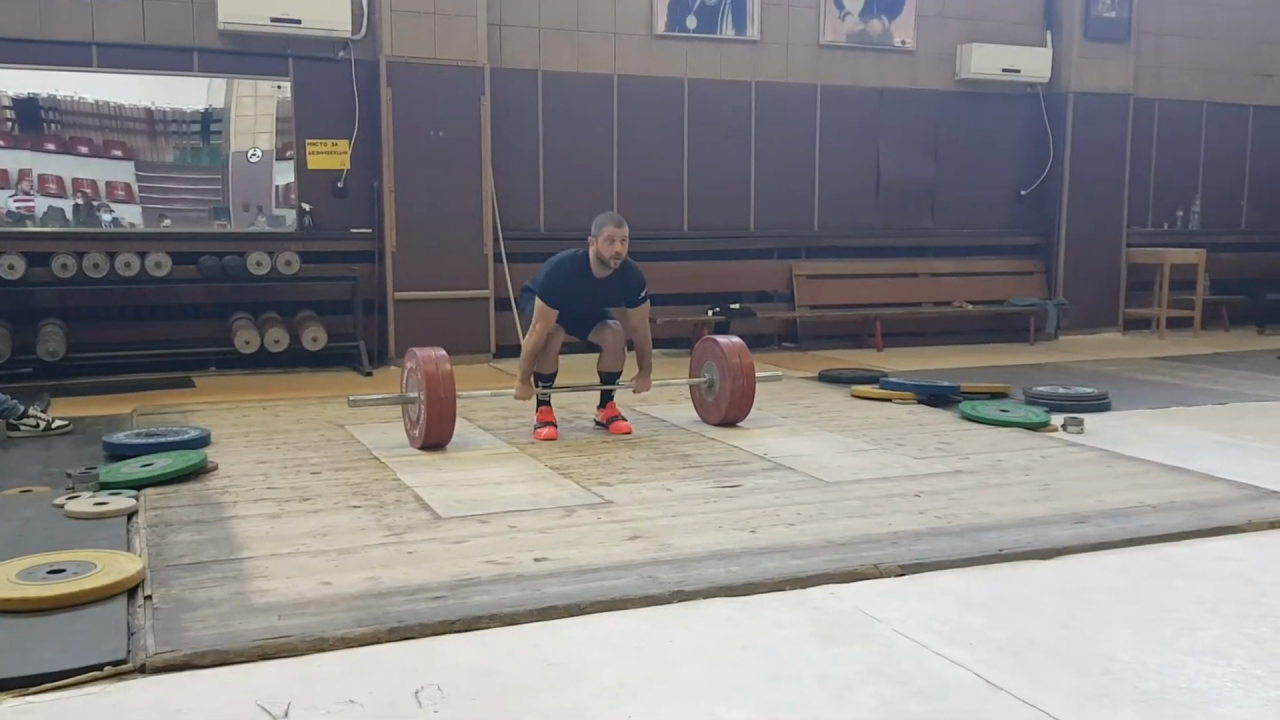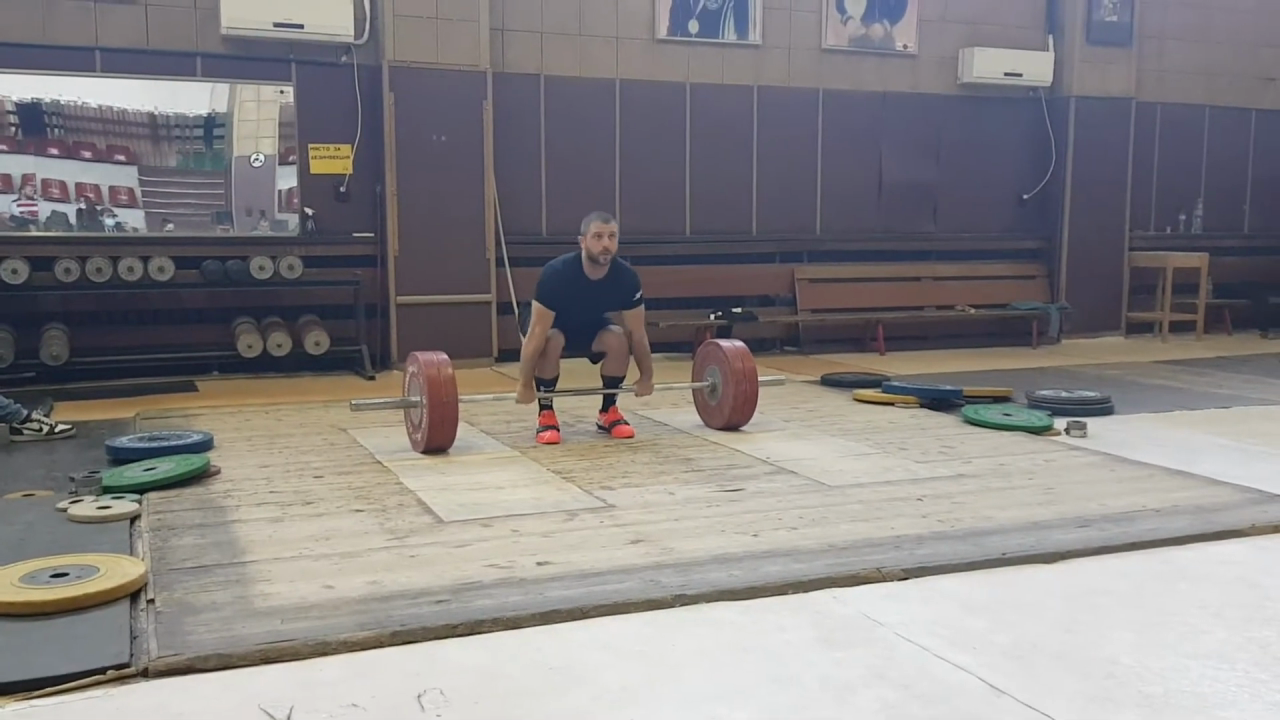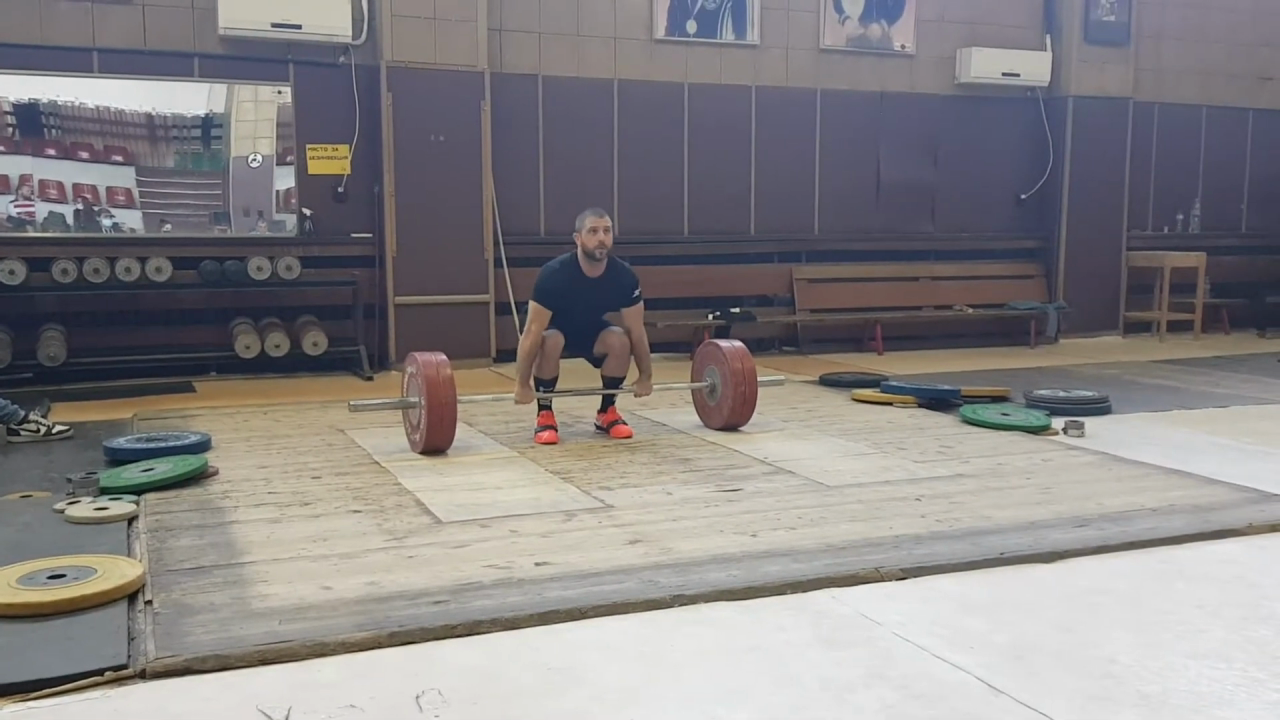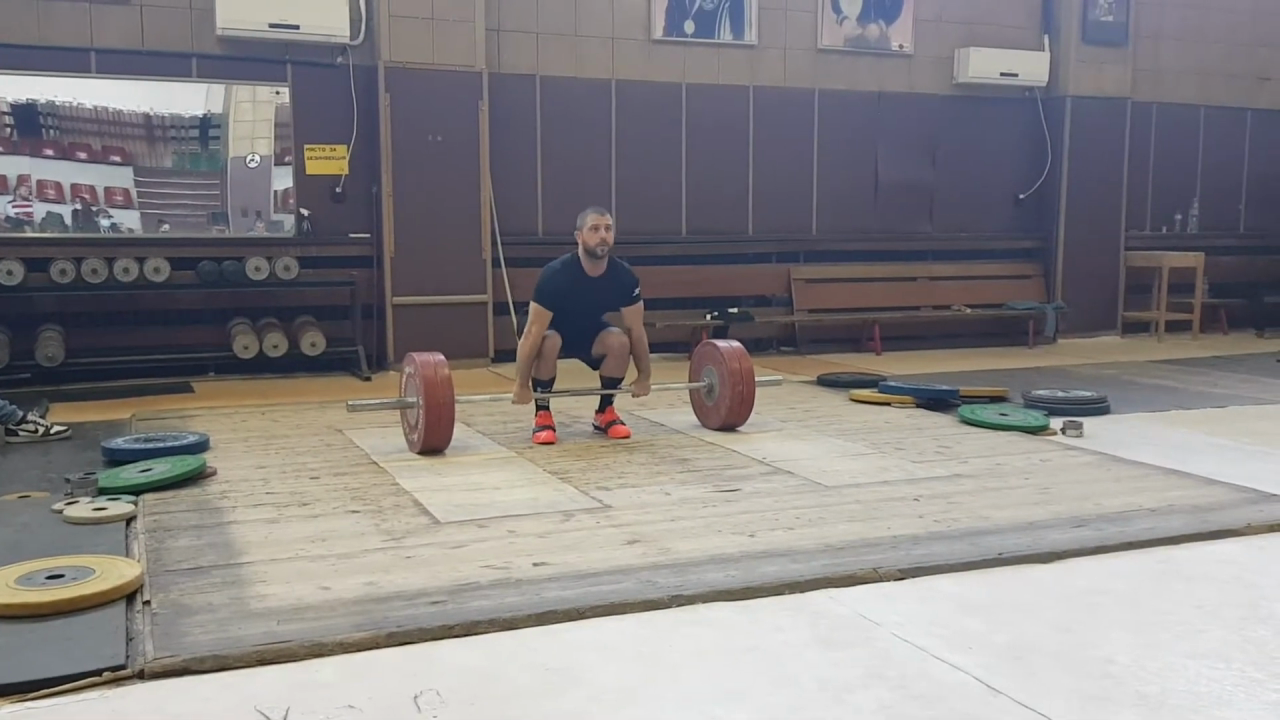
dt=0.3s
person 1, frame 1
left shoulder: (632, 276)
right shoulder: (561, 270)
left elbow: (640, 328)
right elbow: (538, 330)
left wrist: (645, 374)
right wrist: (523, 381)
left hip: (589, 309)
right hip: (542, 306)
left knee: (614, 336)
right knee: (552, 335)
left ankle: (606, 408)
right ankle: (544, 412)
person 1, frame 2
left shoulder: (626, 277)
right shoulder: (557, 273)
left elbow: (637, 332)
right elbow: (536, 332)
left wrist: (646, 377)
right wrist: (525, 385)
left hip: (589, 322)
right hip: (551, 321)
left knee: (618, 341)
right knee: (551, 340)
left ankle: (609, 413)
right ankle: (546, 416)
person 1, frame 3
left shoulder: (624, 276)
right shoulder: (555, 274)
left elbow: (636, 330)
right elbow: (533, 331)
left wrist: (645, 377)
right wrist: (522, 384)
left hip: (589, 329)
right hip: (553, 328)
left knee: (620, 341)
right knee: (551, 342)
left ankle: (607, 413)
right ankle: (545, 416)
person 1, frame 4
left shoulder: (624, 276)
right shoulder: (556, 274)
left elbow: (635, 329)
right elbow: (533, 331)
left wrist: (644, 377)
right wrist: (521, 385)
left hip: (588, 330)
right hip: (552, 330)
left knee: (620, 342)
right knee: (549, 342)
left ankle: (605, 413)
right ankle: (542, 416)
